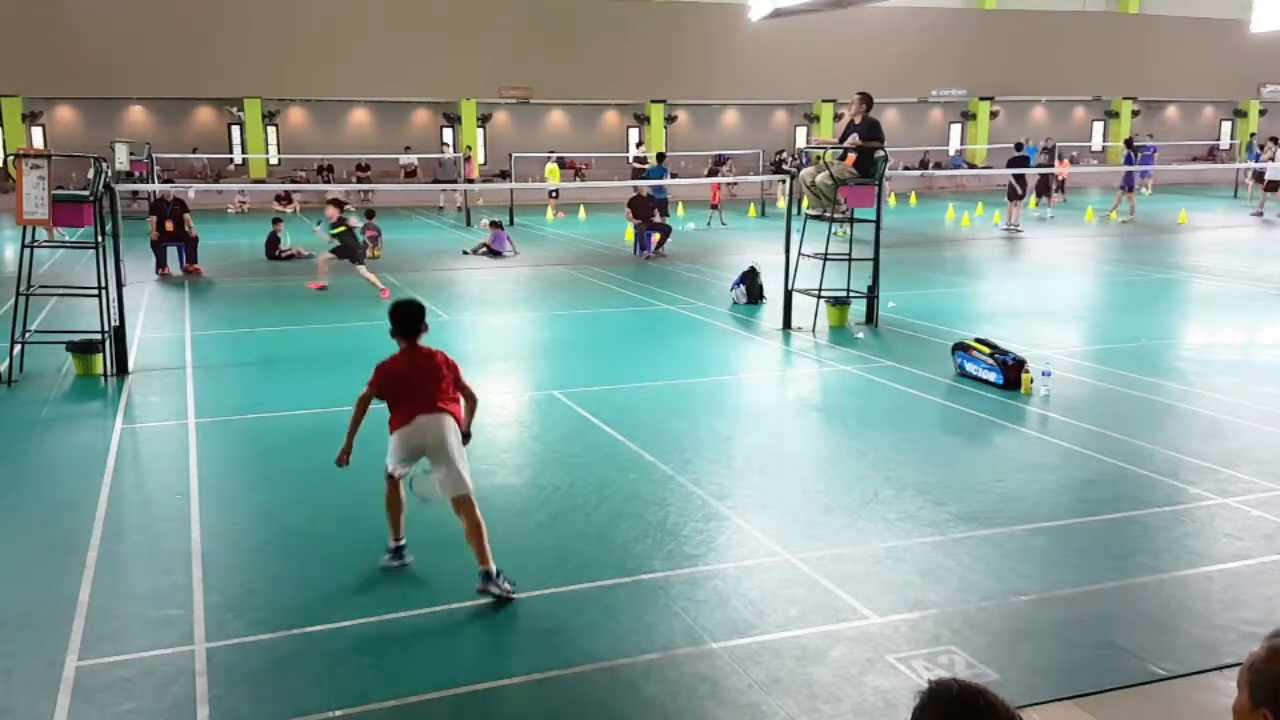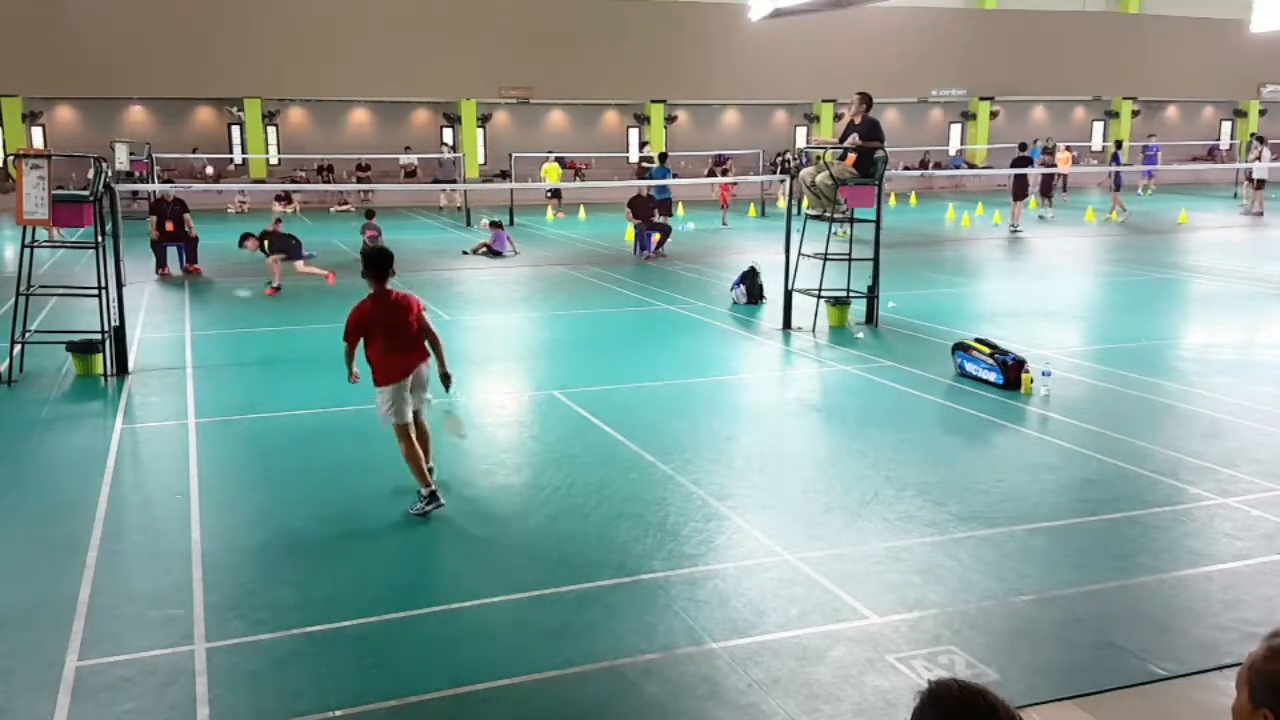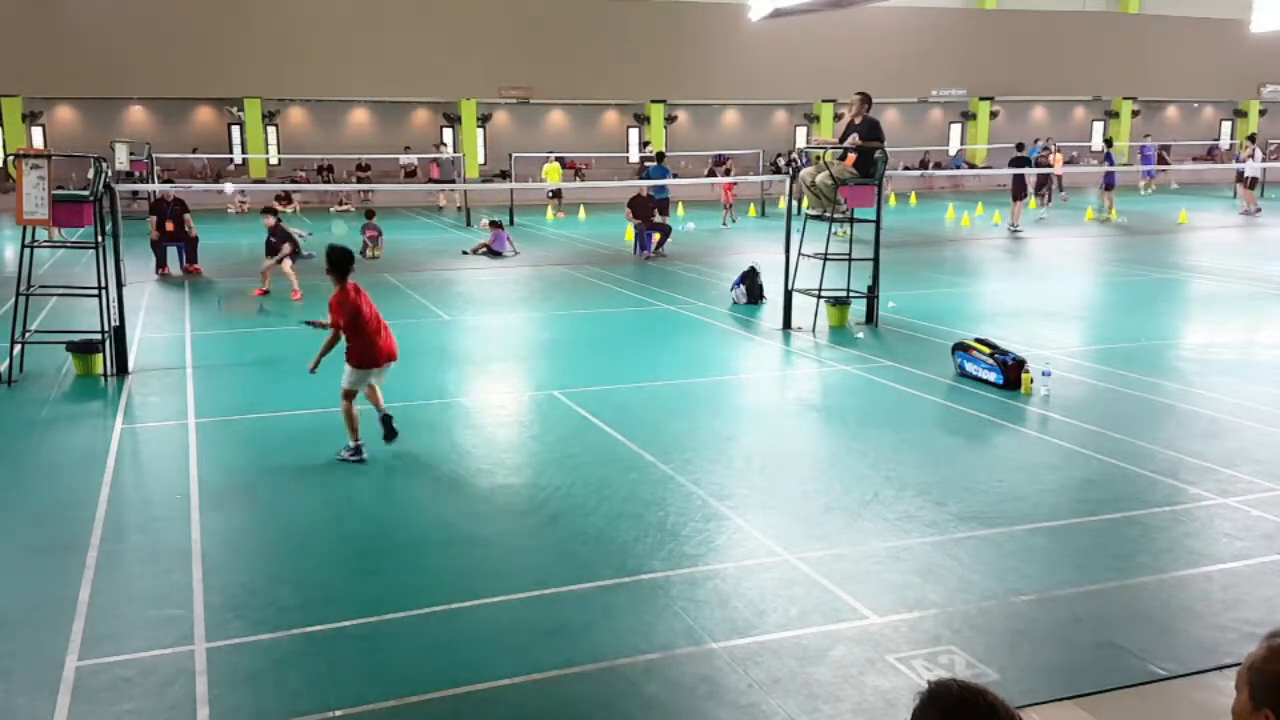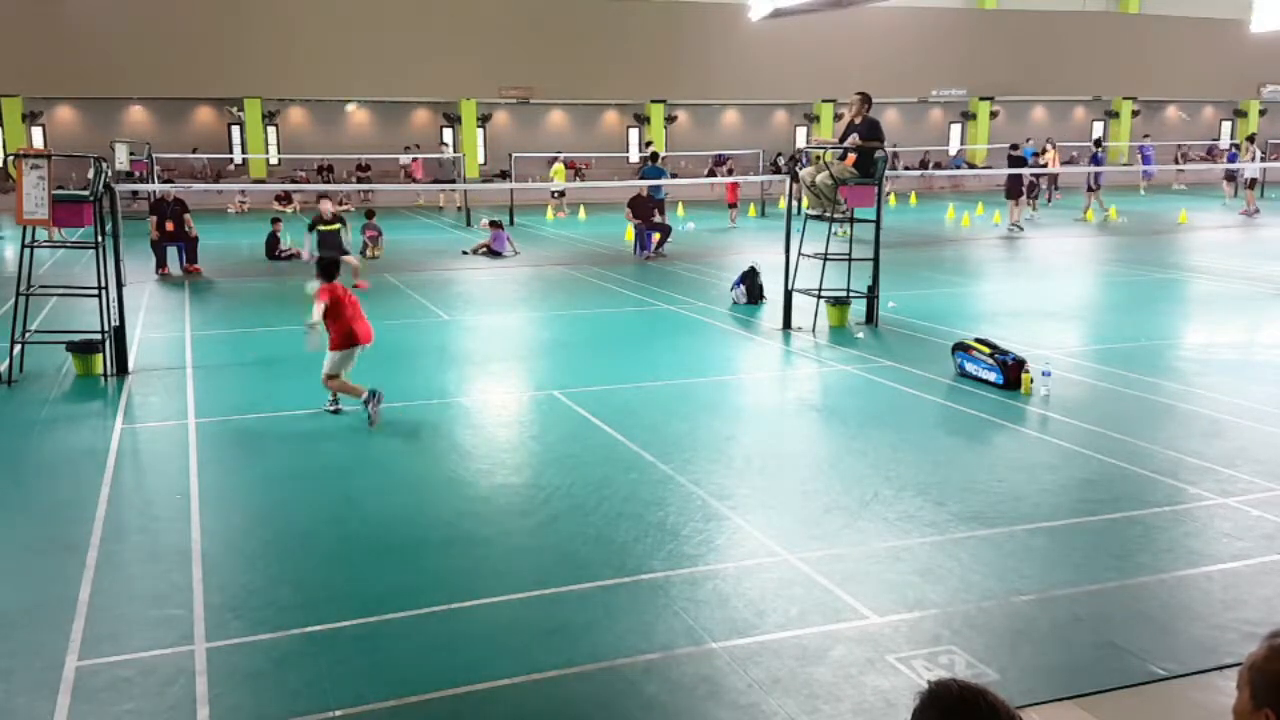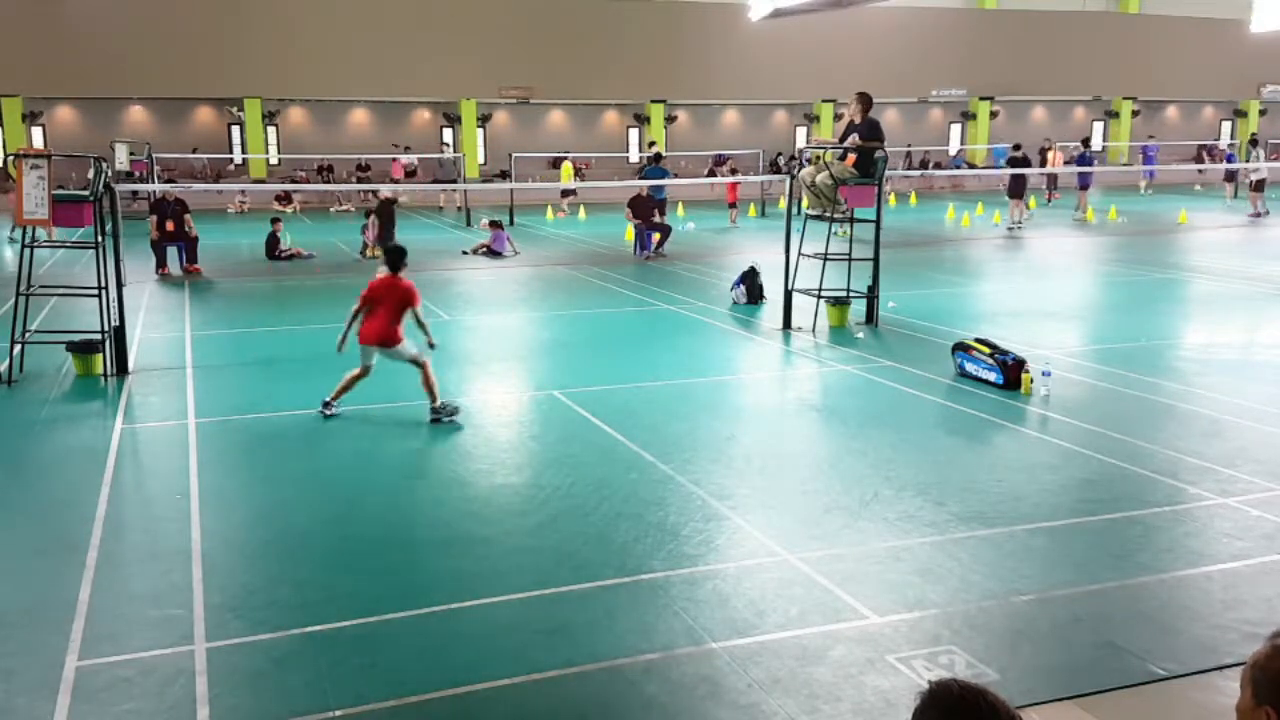
dt=0.4s
person 1, frame 1
left shoulder: (386, 368)
right shoulder: (440, 359)
left elbow: (363, 403)
right elbow: (470, 398)
left wrist: (348, 445)
right wrist: (465, 428)
left hip: (405, 432)
right hip: (443, 427)
left knee: (393, 478)
right knee: (466, 505)
left ankle: (397, 546)
right ankle: (490, 576)
person 1, frame 2
left shoulder: (360, 312)
right shoulder: (410, 301)
left elbow: (349, 351)
right elbow: (433, 337)
left wrist: (351, 370)
right wrist: (443, 368)
left hip: (391, 376)
right hip: (419, 366)
left knee: (405, 434)
right knee: (417, 418)
left ankle: (429, 492)
right ankle: (427, 470)
person 1, frame 3
left shoulder: (338, 300)
right shoulder: (356, 290)
left elbow: (336, 334)
left wrist: (317, 359)
right wrist: (326, 323)
left hip: (364, 354)
right hip: (388, 350)
left knee: (347, 397)
right knee: (369, 385)
left ankle: (356, 447)
right ankle: (384, 414)
person 1, frame 4
left shoulder: (323, 291)
right shoulder: (344, 291)
left elbow: (319, 305)
left wrist: (316, 318)
left hip: (346, 340)
right hip: (365, 336)
left knee: (328, 381)
right knee: (334, 368)
left ankle: (368, 396)
right ankle: (333, 401)
person 1, frame 5
left shoulder: (374, 285)
right shoulder: (408, 288)
left elbow: (356, 311)
right elbow: (418, 316)
left wrist: (344, 335)
right wrist: (429, 338)
left hip: (366, 337)
right hip: (390, 338)
left knee: (362, 371)
right knee: (424, 364)
left ankle: (330, 403)
right ankle: (437, 408)
